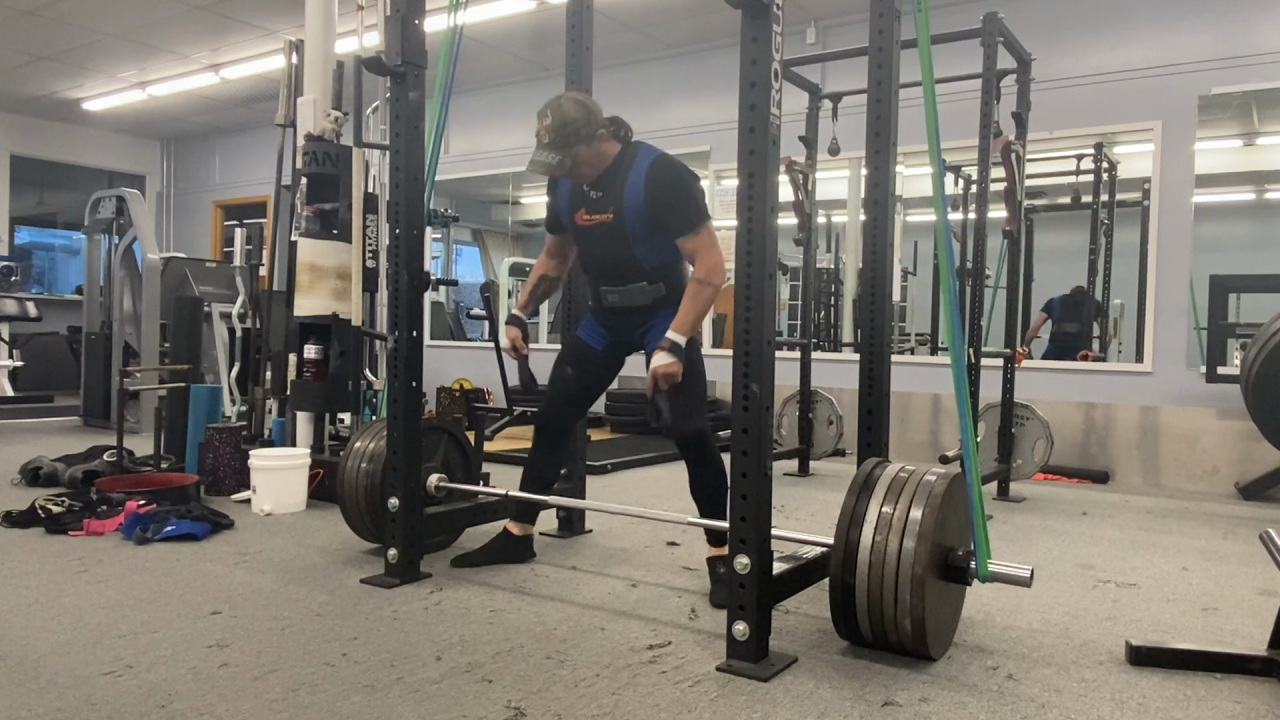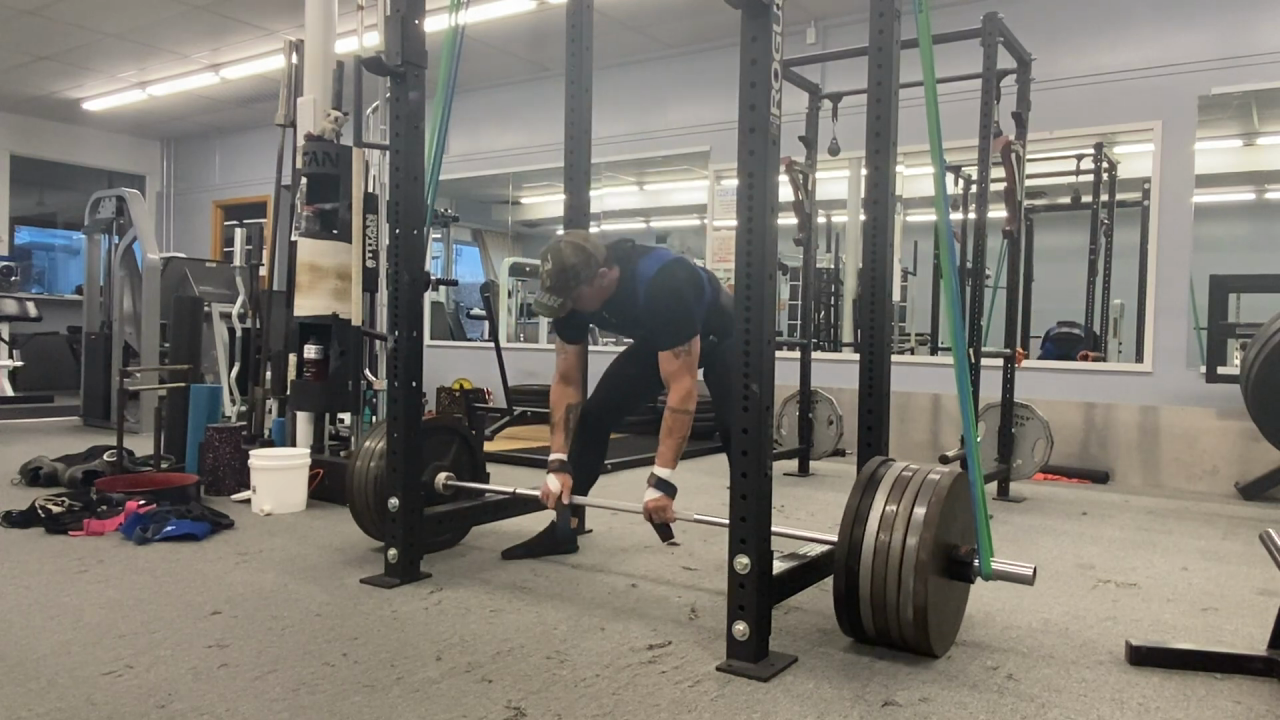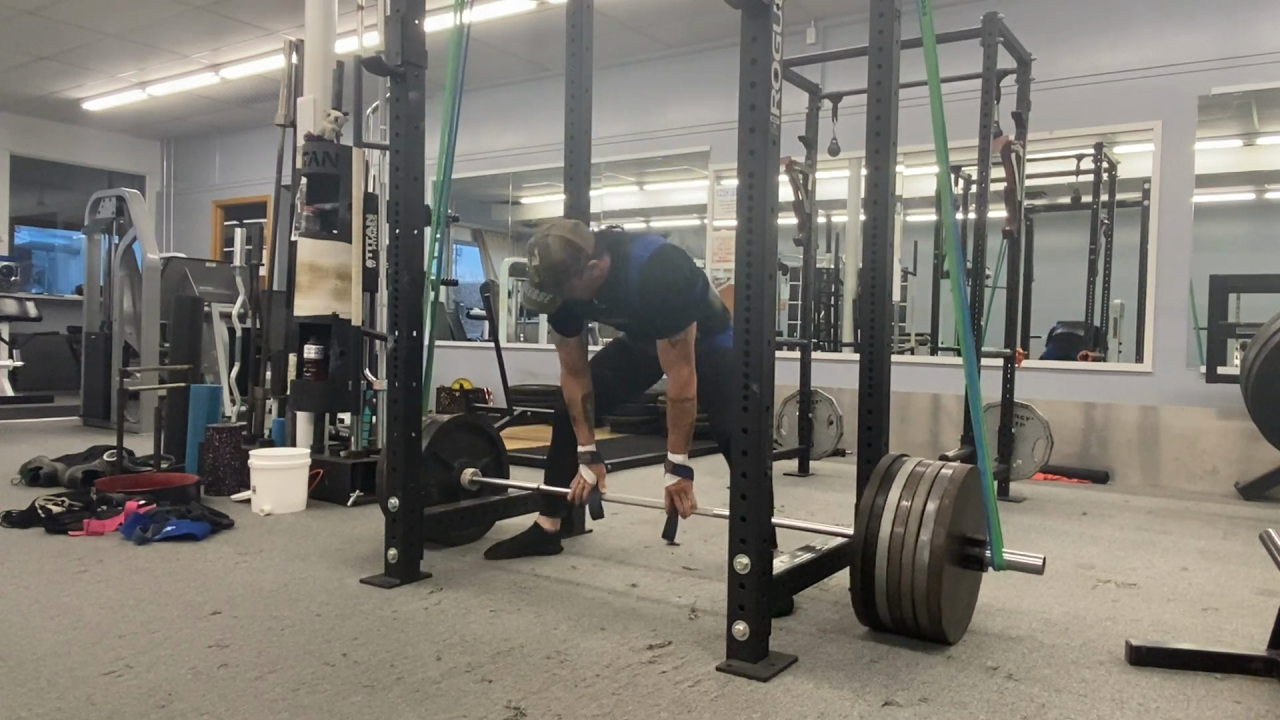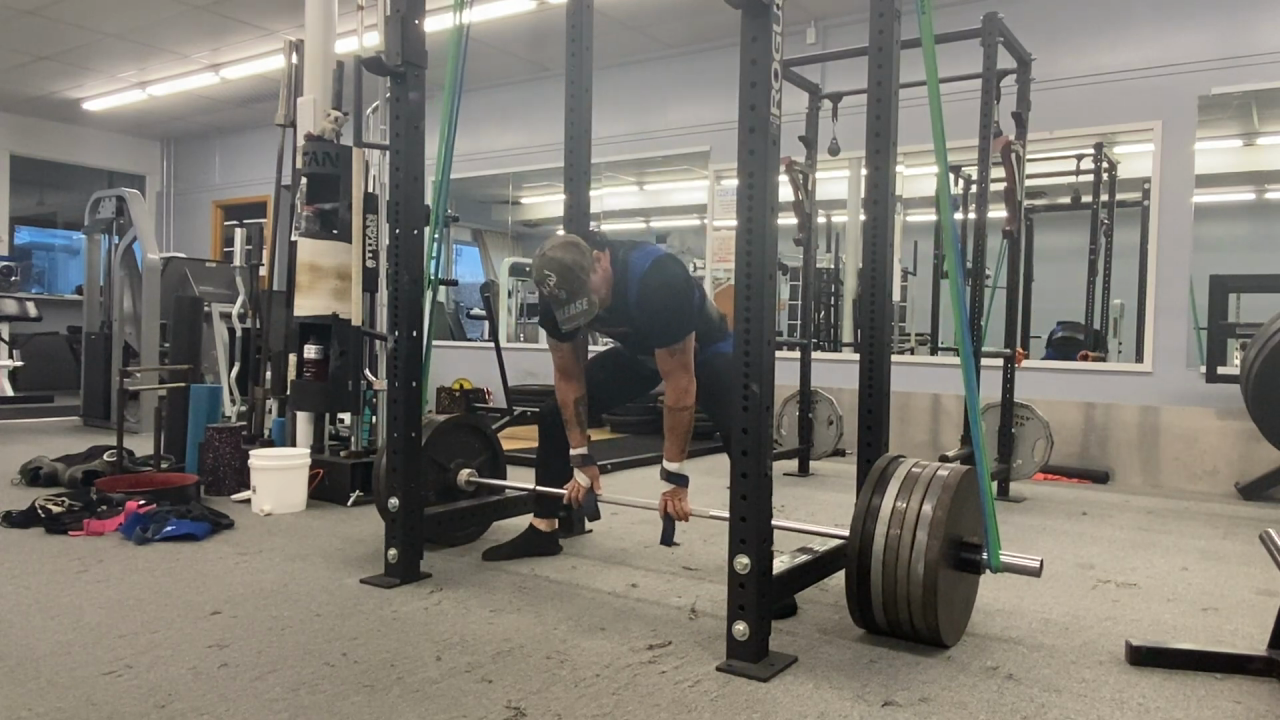
dt=1s
person 1, frame 1
left shoulder: (661, 175)
right shoulder: (564, 184)
left elbow: (709, 265)
right elbow: (555, 257)
left wrist: (673, 343)
right wrist: (518, 315)
left hip: (662, 315)
right hip: (605, 317)
left knee: (689, 431)
right knee: (552, 419)
left ankle: (722, 556)
right ankle: (518, 534)
person 1, frame 2
left shoulder: (664, 283)
right shoulder: (571, 294)
left elbow: (682, 387)
right elbow: (567, 381)
left wrist: (662, 481)
right wrist: (558, 464)
left hip: (719, 336)
right hip: (656, 341)
right knee: (595, 413)
right ankle: (565, 527)
person 1, frame 3
left shoulder: (656, 270)
right shoulder: (560, 286)
left elbow: (681, 373)
right elbow: (575, 372)
left wrist: (678, 467)
right wrist: (587, 456)
left hip: (706, 338)
right hip: (639, 339)
left knee: (732, 432)
right knee: (569, 414)
right ankle: (545, 532)
person 1, frame 4
left shoulder: (658, 278)
right shoulder: (561, 294)
left elbow: (679, 382)
right elbow: (568, 376)
left wrist: (673, 476)
right wrist: (582, 461)
left hip: (703, 350)
right hip: (638, 352)
right knee: (556, 415)
right ankle: (542, 531)
